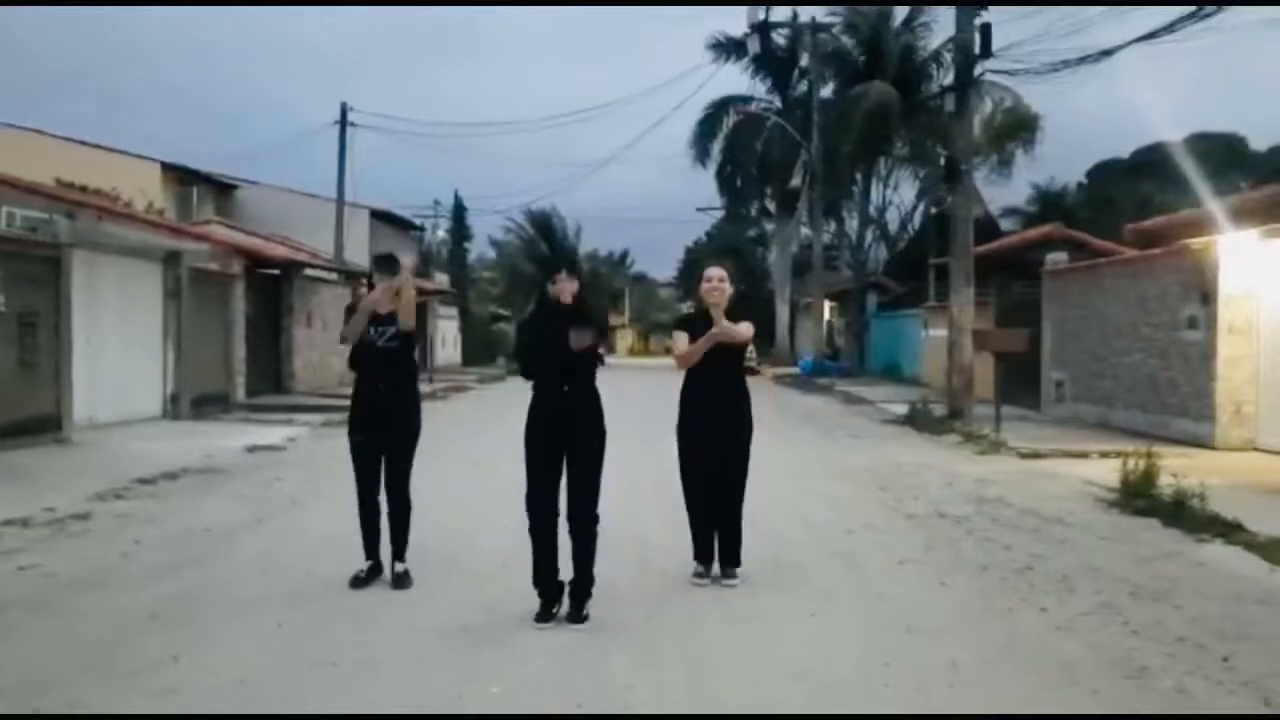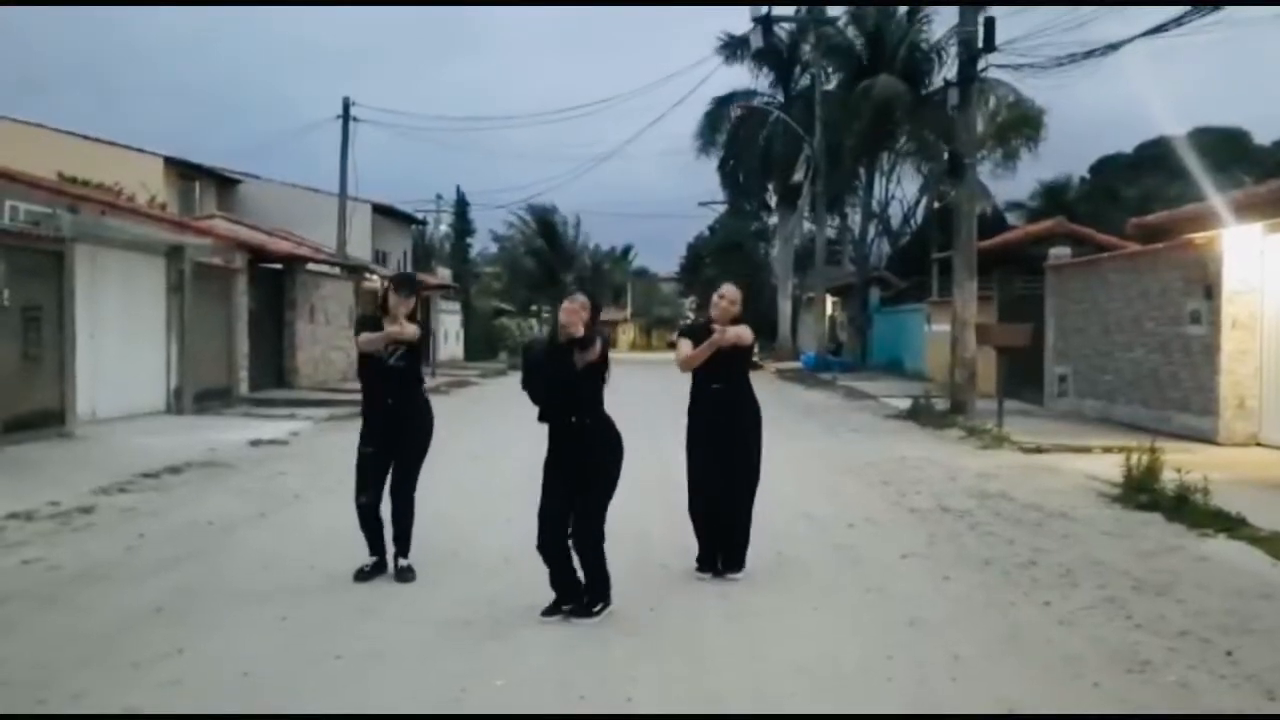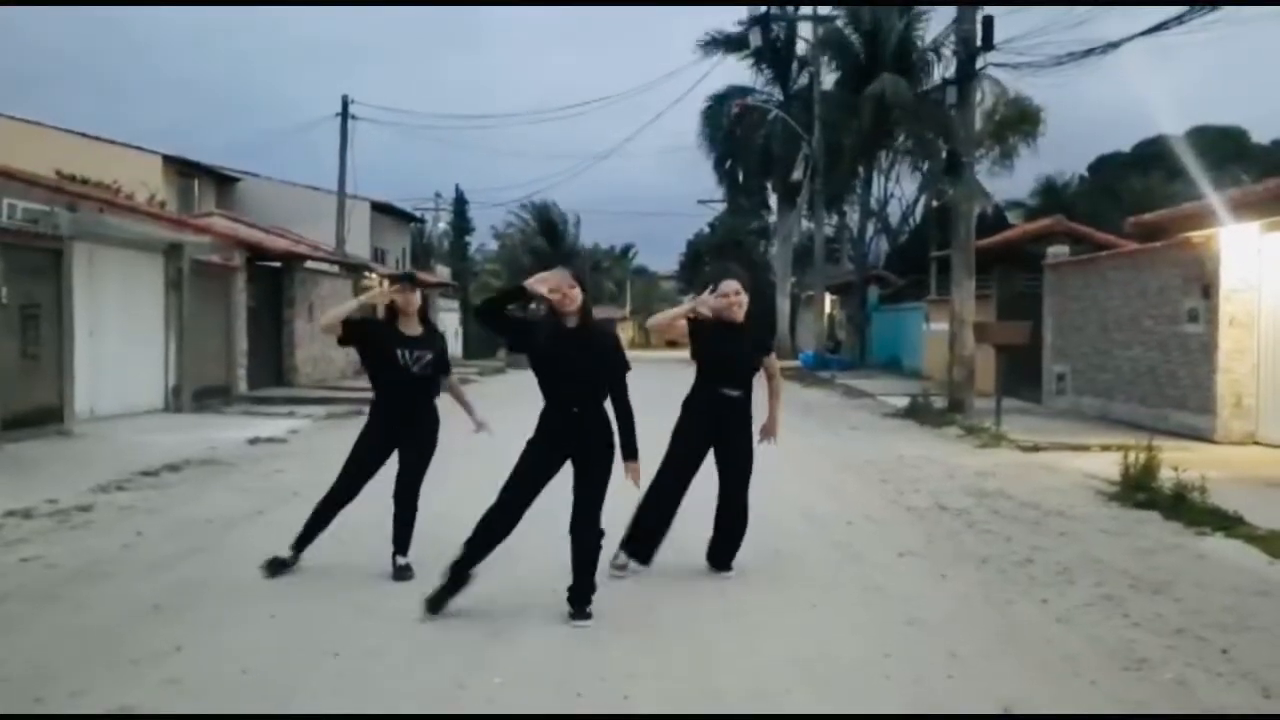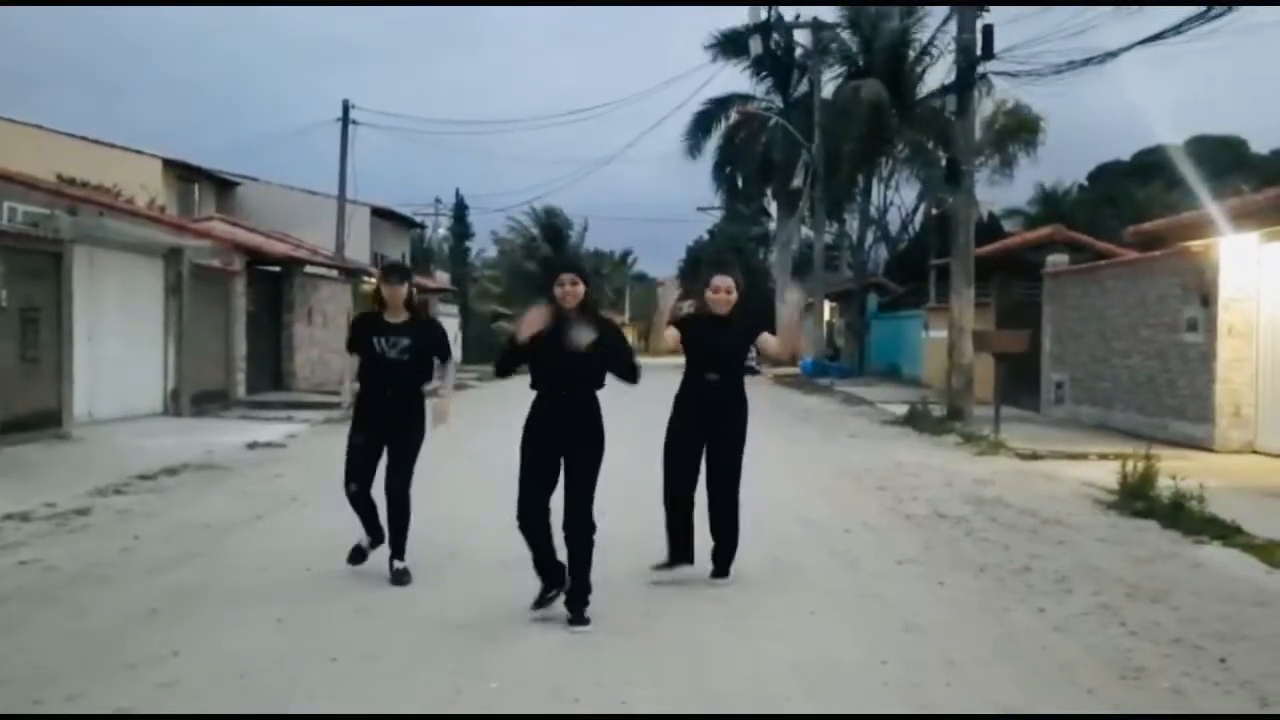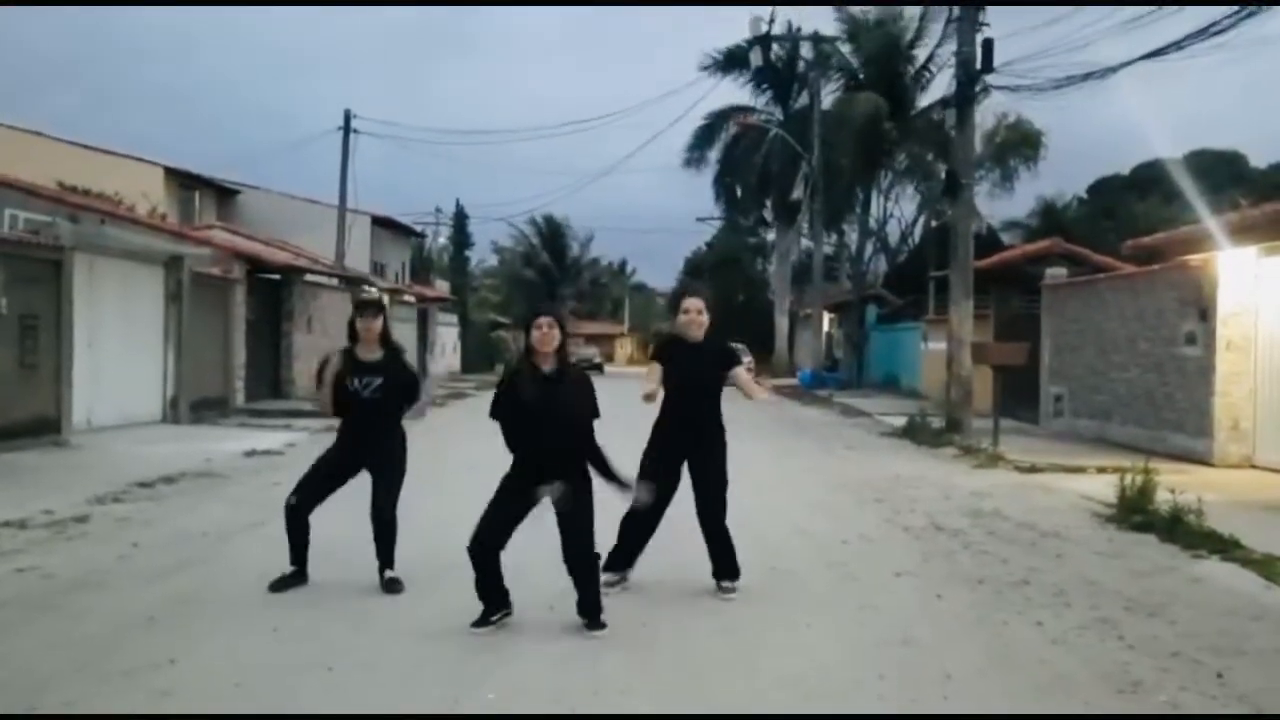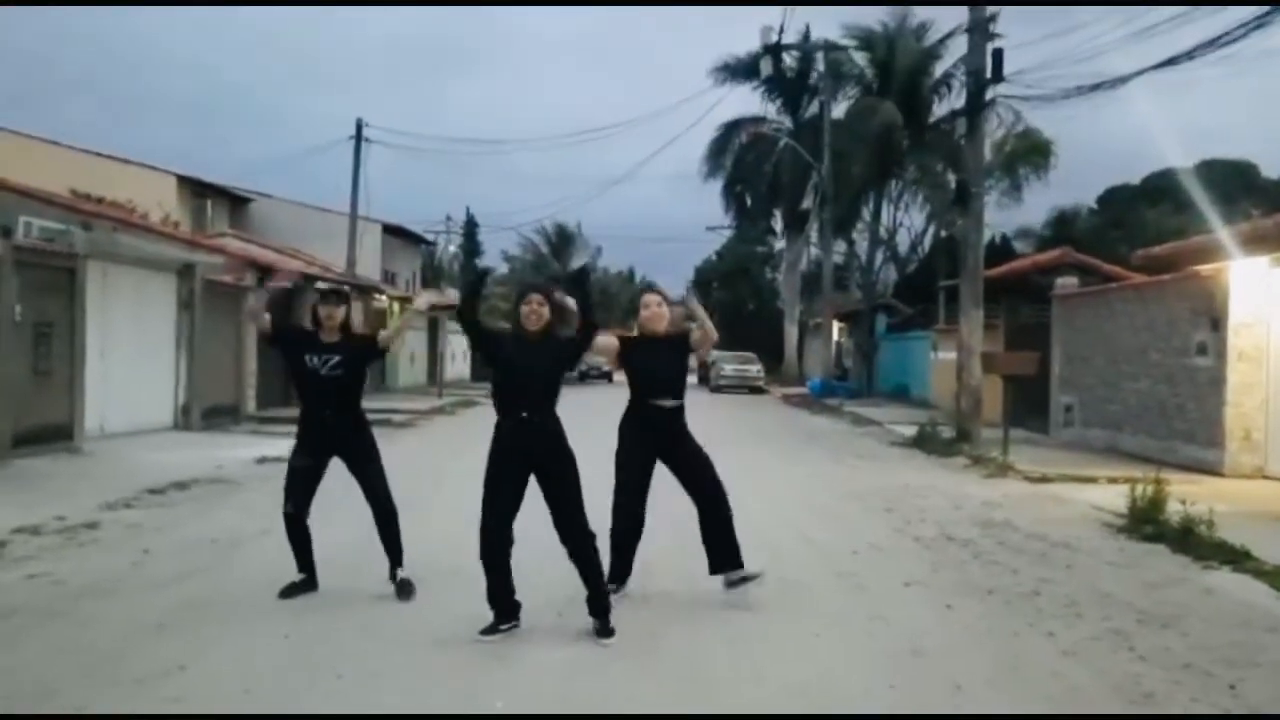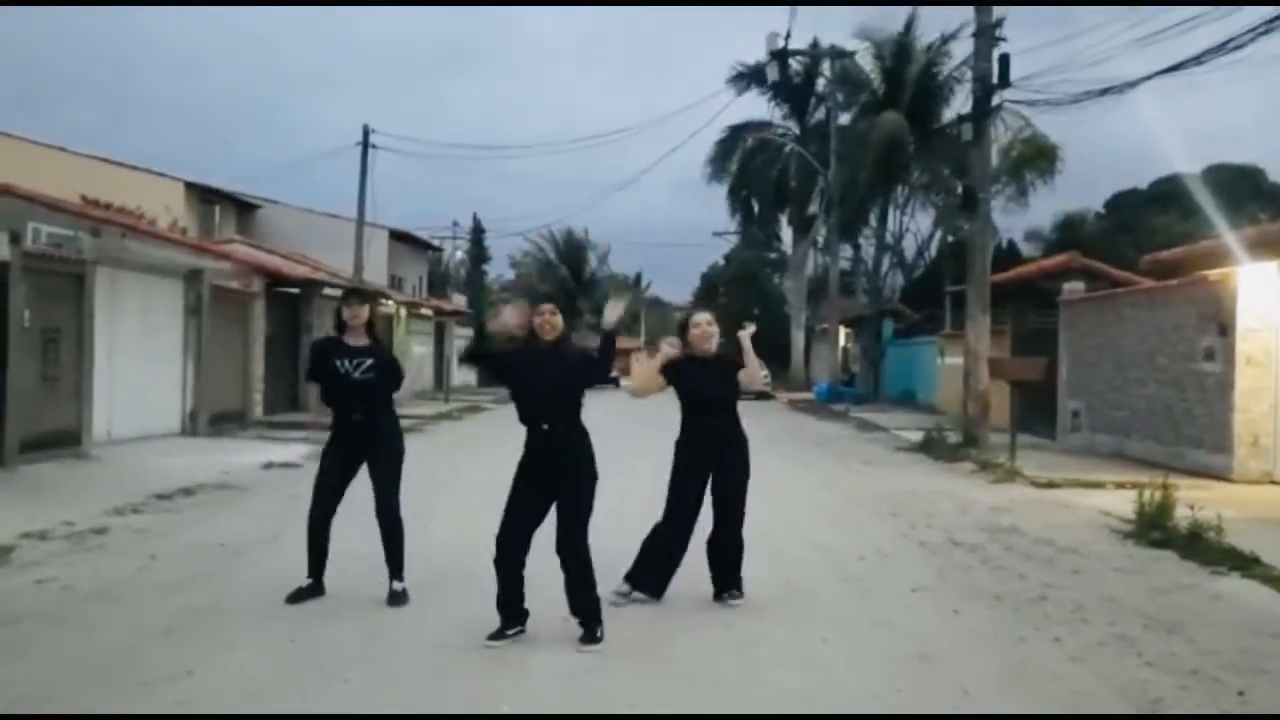
dt=0.7s
person 1, frame 1
left shoulder: (590, 317)
right shoulder: (535, 322)
left elbow: (594, 342)
right elbow: (529, 367)
left wrist: (571, 307)
right wrist: (566, 345)
left hip: (584, 414)
right hip: (544, 415)
left knee: (582, 510)
right knee: (540, 508)
left ankle: (580, 597)
right ankle: (548, 595)
person 1, frame 2
left shoulder: (593, 346)
right shoulder: (538, 351)
right elbow: (538, 393)
left wrist: (579, 337)
right wrist: (573, 364)
left hip: (599, 445)
right hip: (561, 445)
left knee: (586, 529)
right knee: (549, 532)
left ankle: (598, 595)
right ankle: (567, 592)
person 1, frame 3
left shoulder: (605, 338)
right shoulder: (538, 332)
left elbow: (620, 396)
right elbow: (485, 313)
left wrist: (629, 452)
right wrist: (528, 288)
left hip: (594, 434)
right hip: (552, 429)
left knee: (586, 525)
right knee: (506, 508)
left ankle: (581, 599)
right ankle: (457, 576)
person 1, frame 4
left shoulder: (602, 328)
right shoulder: (538, 327)
left elbow: (631, 373)
right elbow: (502, 369)
left wrist: (594, 345)
right wrist: (520, 339)
left hip: (584, 424)
right hip: (542, 421)
left knee: (578, 516)
right knee: (531, 511)
left ankle: (578, 601)
right ankle: (552, 579)
person 1, frame 5
left shoulder: (579, 380)
right shoulder: (514, 380)
left elbow: (586, 439)
right elbow: (512, 438)
left wrist: (618, 480)
right wrist: (542, 480)
left hip: (572, 476)
right hip: (526, 473)
left knee: (580, 551)
right knee: (482, 544)
left ankle: (591, 610)
right ankle: (496, 604)
person 1, frame 6
left shoulder: (559, 347)
right shoulder: (501, 344)
left elbow: (588, 329)
right elbow: (467, 317)
left wrist: (578, 279)
right wrist: (481, 275)
left hip: (549, 440)
right hip: (508, 441)
left knee: (576, 529)
right knee: (493, 533)
left ankle: (601, 612)
right ankle: (505, 613)
person 1, frame 7
left shoulder: (577, 358)
right shoulder: (518, 356)
left elbow: (601, 371)
right elbow: (471, 356)
left wrist: (608, 330)
right wrist: (496, 330)
left hip: (573, 454)
right hip: (536, 454)
left knee: (571, 542)
right knee: (510, 539)
left ankle: (591, 621)
right ankle: (512, 618)
person 2, frame 1
left shoulder: (408, 307)
right shoulder: (358, 309)
left elbow: (406, 326)
right elbow: (348, 336)
left wrist: (408, 278)
right wrist: (367, 306)
left hip: (402, 407)
right hip: (365, 406)
left knee: (397, 488)
right knee: (366, 489)
left ankle: (399, 562)
right ankle: (372, 561)
person 2, frame 2
left shoulder: (417, 329)
right shoulder: (368, 323)
left elbow: (411, 332)
right elbow: (363, 345)
left wrist: (402, 331)
right wrist: (387, 333)
left hip: (413, 421)
right hip: (376, 422)
left knee: (402, 493)
right knee: (366, 499)
left ankle: (402, 557)
right ankle: (377, 556)
person 2, frame 3
left shoulder: (435, 338)
right shoulder: (376, 331)
left elbow: (447, 379)
right elbow: (326, 325)
left wrist: (472, 413)
right wrist: (364, 300)
left hip: (422, 426)
right hip: (383, 421)
left knee: (407, 493)
right knee: (343, 488)
left ankle: (401, 556)
right ankle: (295, 550)
person 2, frame 4
left shoulder: (427, 327)
right shoulder: (364, 323)
left elbow: (447, 364)
left wrist: (444, 395)
right wrist: (348, 385)
left hip: (409, 414)
right hip: (369, 412)
left knee: (397, 487)
right knee: (355, 485)
left ankle: (397, 558)
right ankle: (372, 534)
person 2, frame 5
left shoulder: (396, 364)
right shoulder: (337, 360)
left elbow: (409, 405)
right elbow: (328, 407)
right wrist: (330, 372)
left hip: (386, 447)
right hip: (348, 444)
left knee: (383, 510)
right knee: (296, 504)
left ankle: (387, 571)
right ankle: (298, 568)
person 2, frame 6
left shoulder: (356, 345)
right shoulder: (296, 338)
left elbow: (388, 338)
right elbow: (256, 315)
left wrist: (416, 311)
right wrist: (277, 290)
left hip: (352, 433)
right hip: (311, 434)
left knee: (382, 501)
right knee: (293, 511)
left ankle: (398, 572)
right ankle: (307, 575)
person 2, frame 7
left shoulder: (382, 353)
right shoulder: (323, 349)
left elbow: (397, 390)
right elbow: (322, 392)
left hip: (382, 436)
right hip: (343, 436)
left knee: (387, 509)
right knee: (320, 510)
left ankle: (397, 581)
right ankle: (315, 580)
person 3, frame 1
left shoulder: (741, 322)
right shoulder: (687, 322)
left elbow: (743, 334)
right elbow: (681, 359)
left wrist: (725, 327)
right wrist: (711, 337)
left hip: (733, 407)
right hip: (696, 407)
left knee: (730, 484)
right knee: (698, 484)
left ankle: (729, 562)
right ankle: (703, 560)
person 3, frame 2
left shoulder: (743, 331)
right shoulder: (691, 331)
left elbow: (741, 335)
right elbow: (684, 363)
left wrist: (728, 335)
right wrist: (713, 343)
left hip: (741, 416)
right hip: (703, 415)
left knee: (739, 488)
right knee: (704, 490)
left ankle: (732, 559)
right ankle: (707, 558)
person 3, frame 3
left shoulder: (759, 334)
right shoulder: (702, 328)
left elbow: (773, 374)
right elbow: (653, 325)
left wrist: (773, 416)
right wrist: (691, 307)
left hip: (738, 419)
right hip: (699, 414)
left knee: (735, 494)
right knee: (670, 481)
left ankle: (721, 556)
right ankle: (631, 549)
person 3, frame 4
left shoulder: (747, 327)
right shoulder: (690, 323)
left elbow: (782, 352)
right elbow: (659, 345)
left wrist: (790, 314)
right wrist: (664, 310)
left hip: (730, 411)
right hip: (689, 408)
left knee: (723, 487)
right knee: (678, 483)
left ankle: (722, 562)
right ankle: (677, 554)
person 3, frame 5
left shoulder: (721, 352)
right shoulder: (665, 349)
left elbow: (750, 388)
right elbow: (651, 389)
left wrist: (764, 398)
right wrist: (648, 393)
left hip: (708, 437)
right hip: (668, 434)
left knee: (712, 507)
right knee: (646, 503)
left ankle: (726, 575)
right ankle: (620, 566)
person 3, frame 6
left shoulder: (681, 340)
right shoulder: (629, 345)
left elbow: (710, 338)
right elbow: (595, 343)
left wrist: (696, 310)
left hip: (675, 428)
right hip: (638, 429)
left knee: (711, 493)
right knee: (628, 506)
left ankle: (731, 568)
right ankle: (617, 578)
person 3, frame 7
left shoulder: (730, 362)
right shoulder: (679, 365)
left elbow: (754, 383)
right elbow: (637, 388)
left wrist: (746, 343)
right wrist: (659, 357)
left hip: (731, 447)
right hip: (692, 446)
left knee: (729, 518)
right knee: (678, 516)
left ankle: (729, 584)
right ankle: (639, 583)
